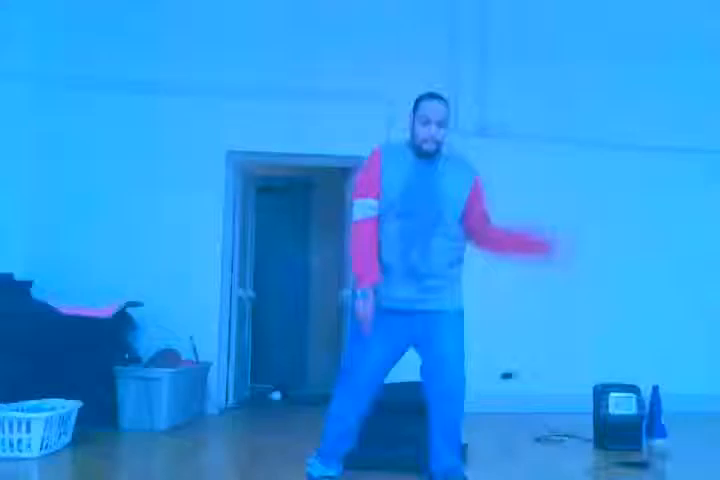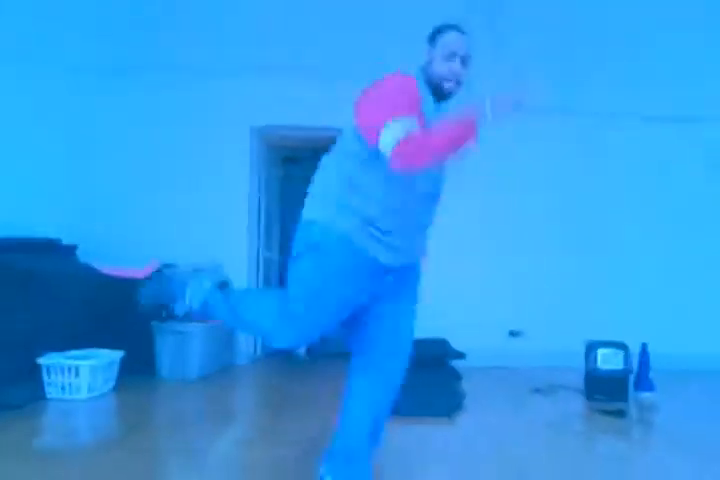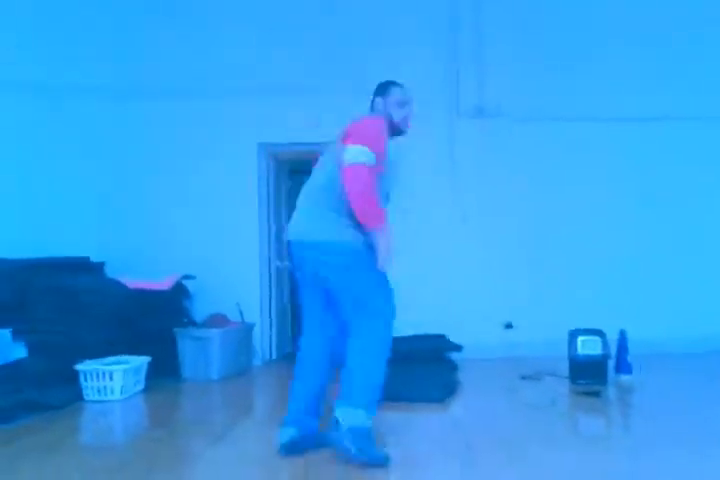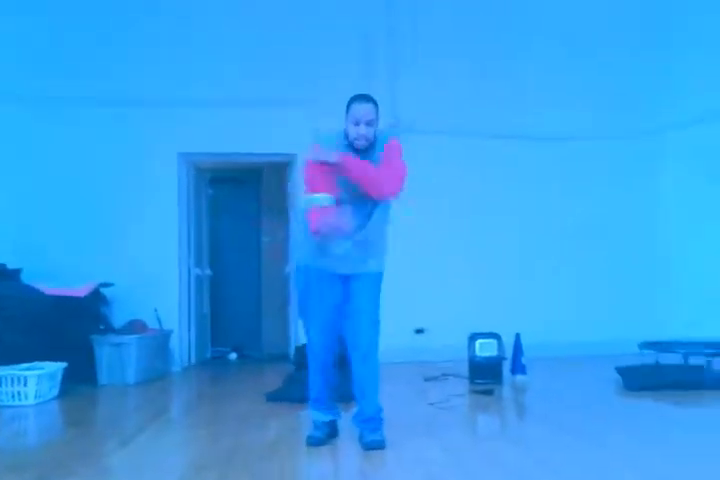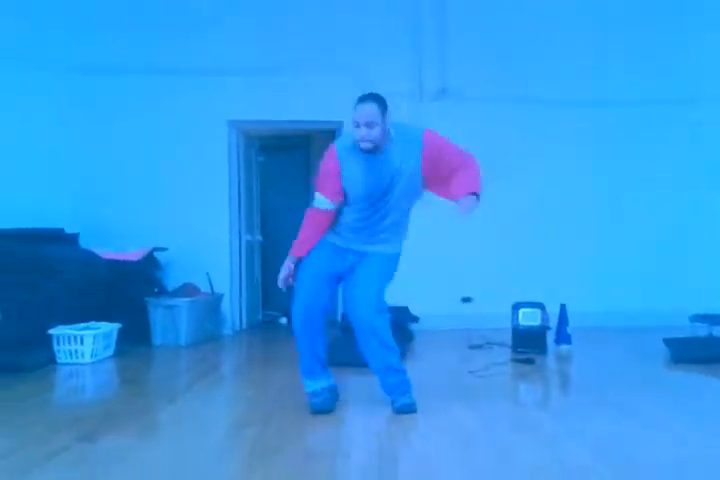
dt=0.4s
person 1, frame 1
left shoulder: (464, 175)
right shoulder: (380, 163)
left elbow: (482, 234)
right elbow: (363, 229)
left wrist: (540, 245)
right wrist: (366, 288)
left hip: (441, 306)
right hip: (385, 302)
left knee: (449, 393)
right knee: (357, 386)
person 1, frame 2
left shoulder: (436, 111)
right shoulder: (398, 90)
right elbow: (404, 157)
right wrist: (471, 120)
left hip: (397, 257)
right hip: (345, 236)
left knee: (386, 363)
right knee: (291, 326)
person 1, frame 3
left shoulder: (362, 138)
right shoulder: (368, 131)
right elbow: (356, 176)
right wrist: (378, 231)
left hip: (312, 247)
right hip: (338, 246)
left knee: (321, 336)
right knee: (375, 326)
left ankle: (297, 428)
right ankle: (354, 429)
person 1, frame 4
left shoulder: (389, 149)
right shoulder: (322, 153)
left elbow: (387, 187)
right elbow: (318, 214)
left wrist: (342, 160)
right wrist: (335, 221)
left hip: (363, 265)
right hip: (318, 261)
left knee: (362, 342)
right knee: (320, 341)
left ankle: (370, 422)
right ankle: (323, 416)
person 1, frame 5
left shoulder: (418, 143)
right shoulder: (338, 155)
left elbow: (462, 165)
right elbow: (321, 211)
left wrist: (466, 193)
right wrist: (294, 256)
left hip: (378, 248)
right hip: (334, 243)
left knee: (364, 313)
right knee: (307, 308)
left ankle: (398, 388)
right ankle: (319, 386)
